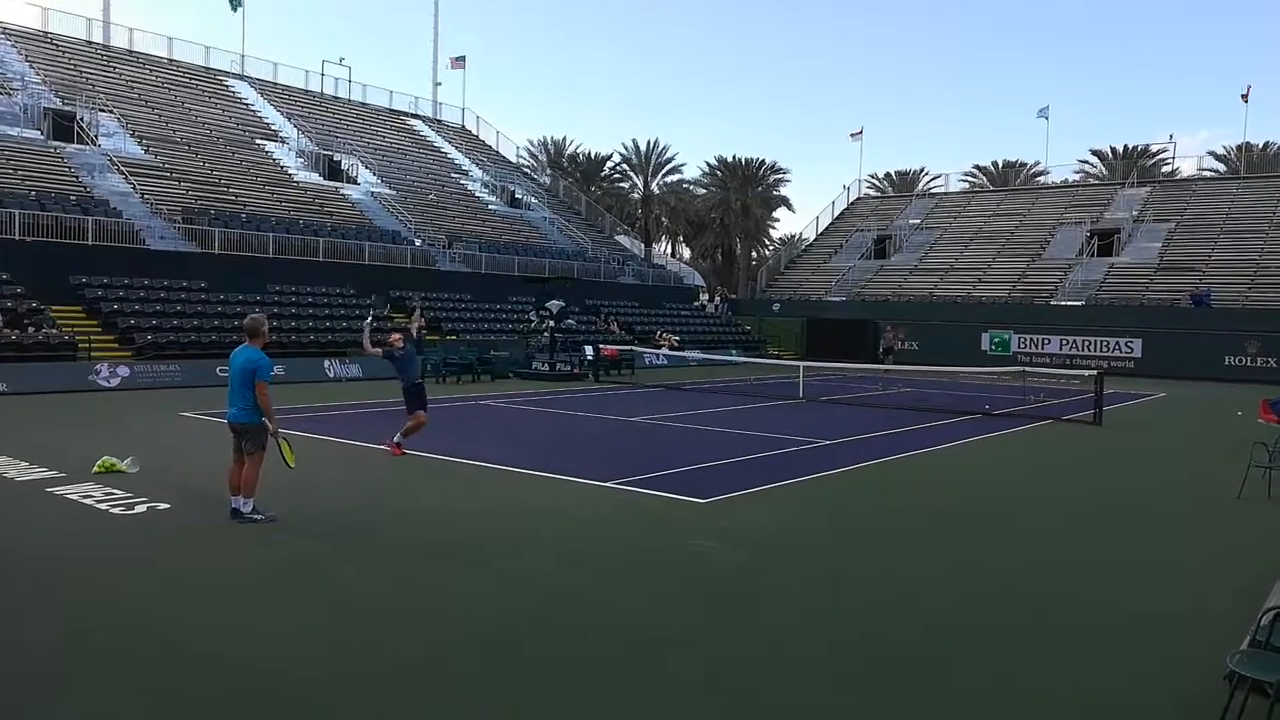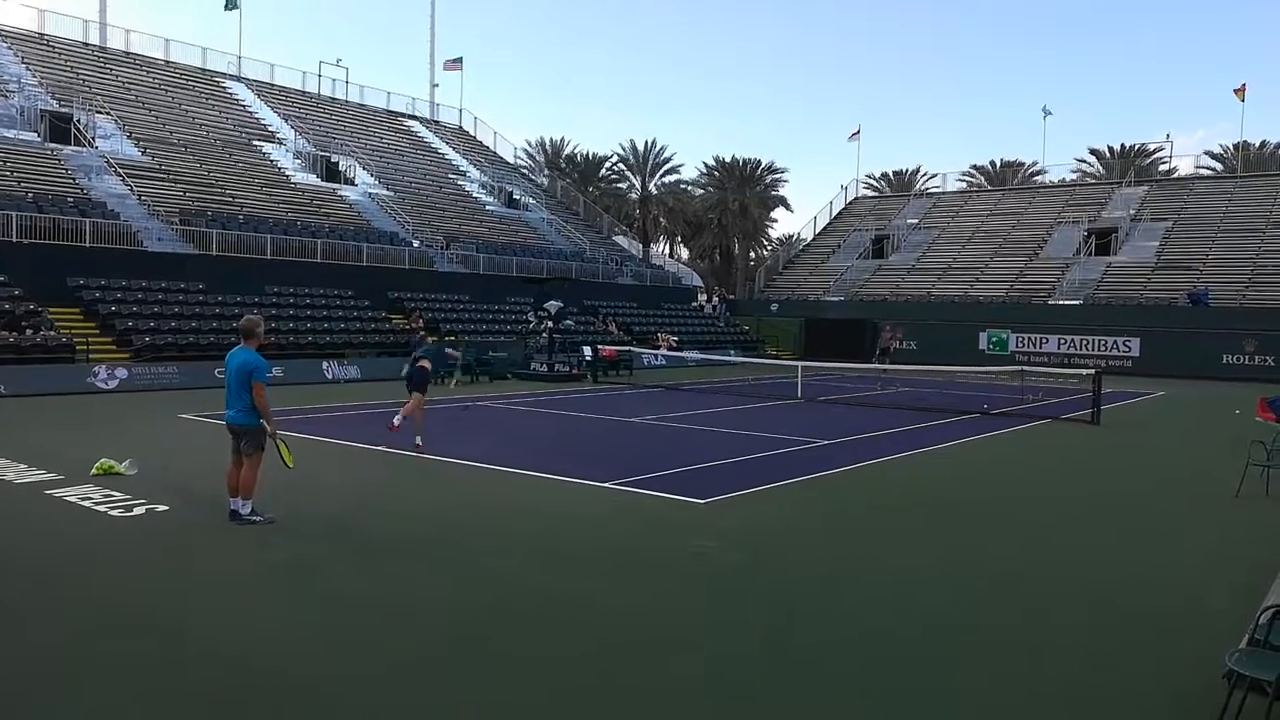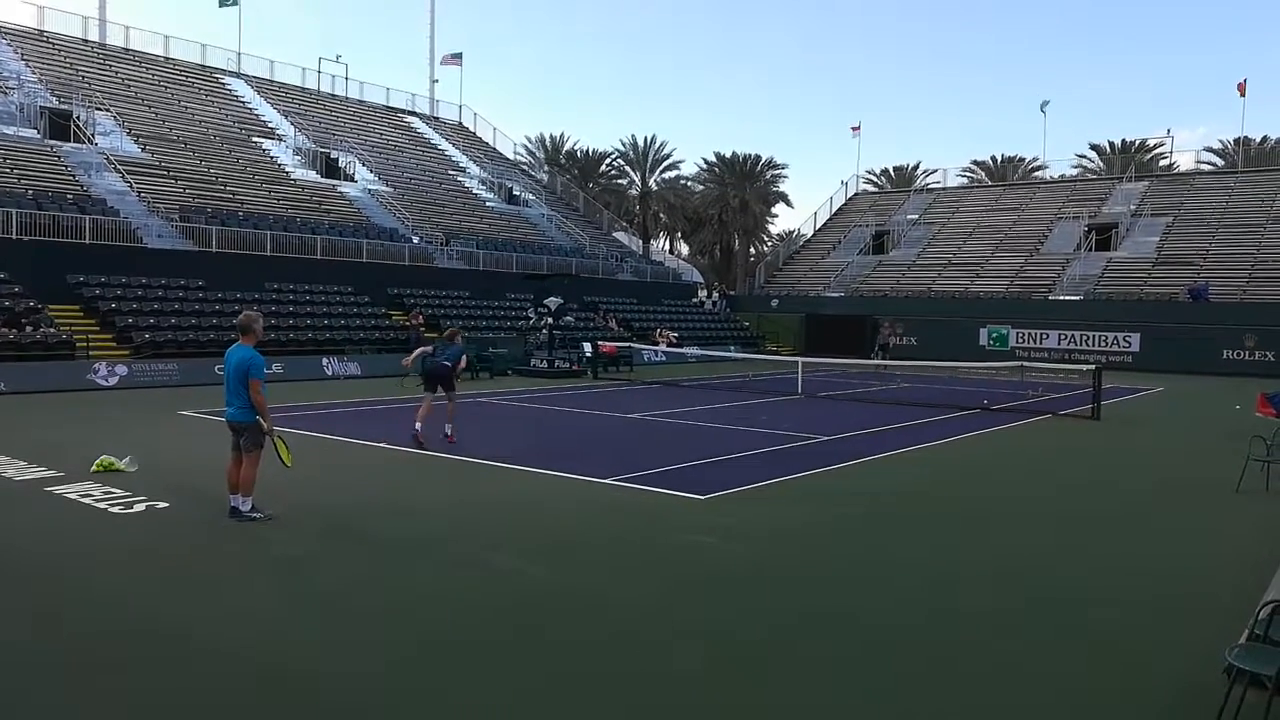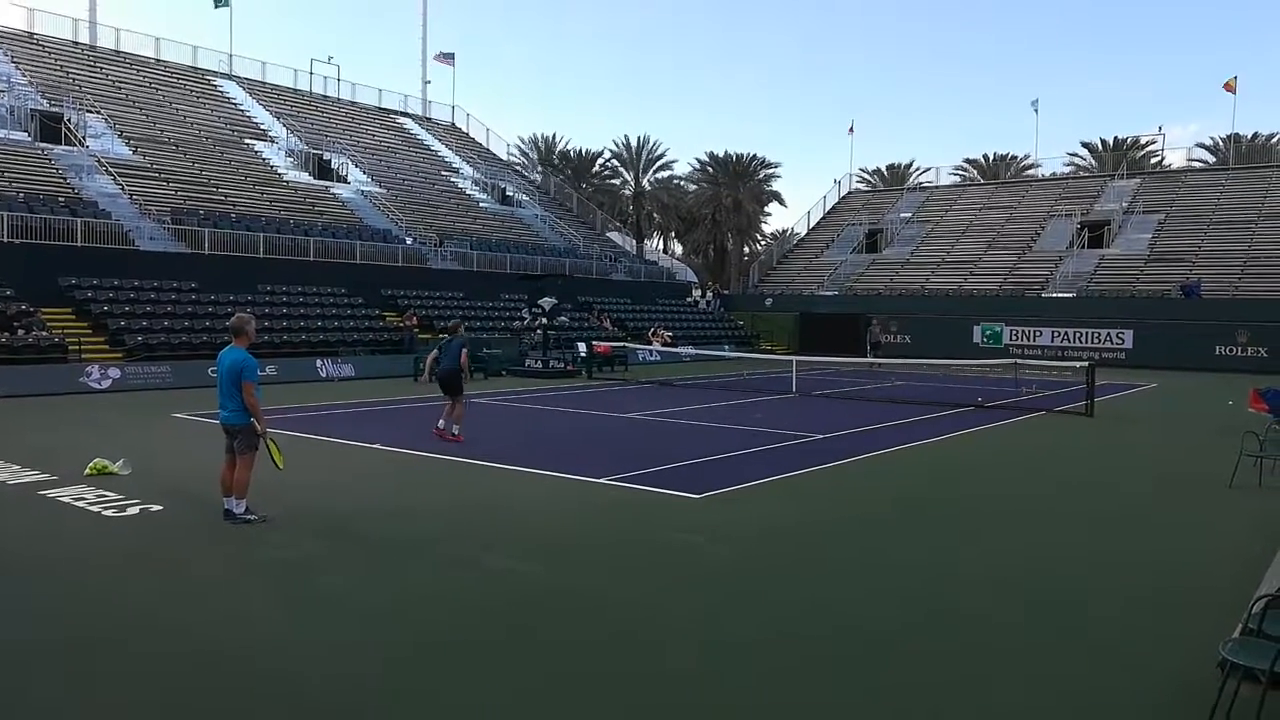
dt=0.4s
person 1, frame 1
left shoulder: (236, 353)
right shoulder: (261, 360)
right elbow: (262, 395)
right wrist: (272, 421)
left hip: (235, 416)
right hip: (252, 420)
left knee: (237, 462)
right knee: (252, 465)
left ankle: (236, 506)
right ankle: (247, 510)
person 1, frame 2
left shoulder: (231, 355)
right shoulder: (257, 362)
right elbow: (259, 397)
right wrist: (270, 423)
left hip: (233, 418)
right hip: (250, 421)
left knee: (236, 464)
right knee: (250, 466)
left ankle: (234, 508)
right ankle: (245, 512)
person 1, frame 3
left shoulder: (230, 352)
right shoulder: (254, 358)
right elbow: (256, 394)
right wrist: (267, 419)
left hip: (233, 415)
right hip: (249, 418)
left knee: (236, 461)
right knee: (250, 463)
left ankle: (235, 505)
right ankle: (246, 508)
person 1, frame 4
left shoulder: (223, 355)
right shoulder: (247, 361)
right elbow: (249, 397)
right wrist: (261, 421)
left hip: (227, 418)
right hip: (243, 420)
left knee: (230, 464)
right knee: (244, 466)
left ankle: (229, 507)
right ankle: (240, 511)
